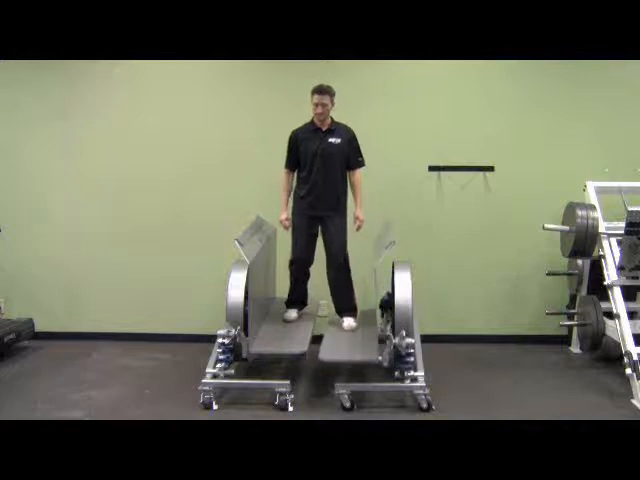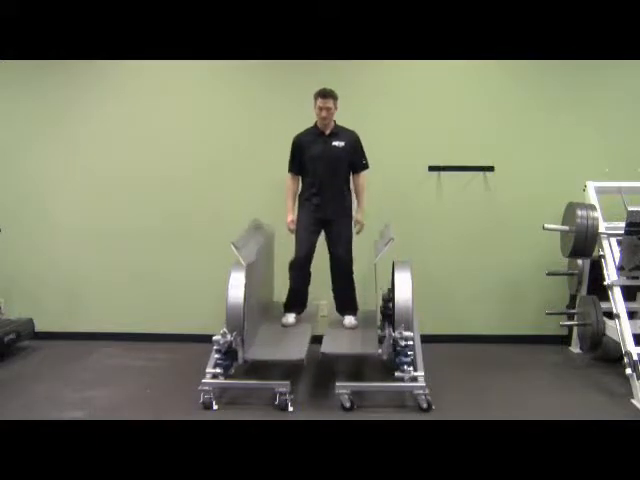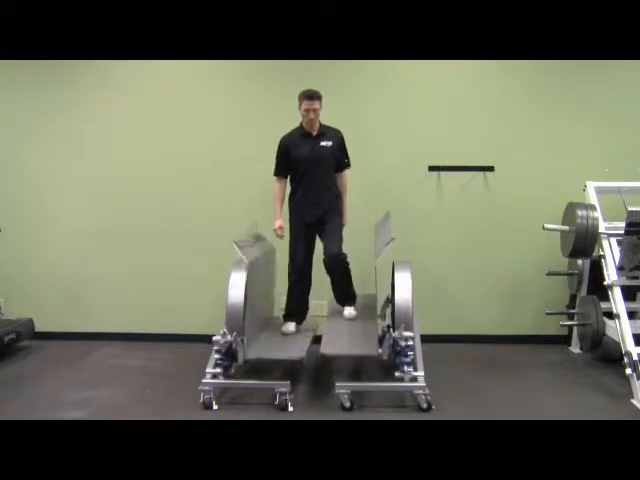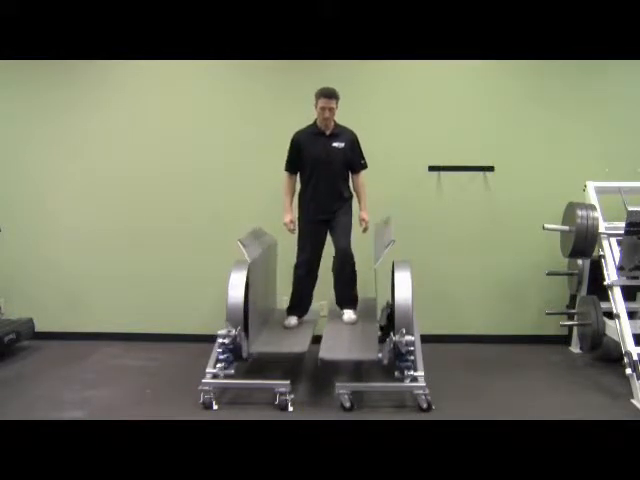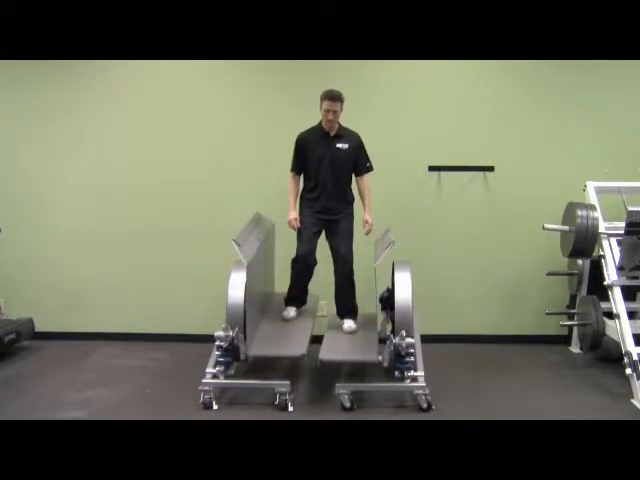
dt=1s
person 1, frame 1
left shoulder: (346, 134)
right shoulder: (298, 135)
left elbow: (354, 172)
right elbow: (289, 173)
left wrist: (358, 206)
right wrist: (284, 208)
left hip: (334, 209)
right hip: (304, 208)
left knee: (338, 259)
right knee: (300, 258)
left ankle: (347, 312)
right ankle: (295, 304)
person 1, frame 2
left shoulder: (350, 138)
right shoulder: (302, 140)
left elbow: (358, 176)
right elbow: (294, 178)
left wrist: (360, 210)
right wrist: (290, 211)
left hip: (340, 211)
right hip: (309, 209)
left knee: (342, 261)
right knee: (301, 257)
left ankle: (348, 310)
right ankle: (293, 307)
person 1, frame 3
left shoulder: (335, 137)
right shoulder: (288, 142)
left elbow: (341, 175)
right elbow: (280, 180)
left wrist: (344, 209)
right wrist: (278, 216)
left hip: (330, 210)
right hip: (301, 213)
left knee: (334, 256)
right knee: (299, 265)
left ankle: (348, 302)
right ankle: (294, 317)
person 1, frame 4
left shoulder: (348, 137)
right shoulder: (300, 138)
left elbow: (357, 175)
right elbow: (291, 176)
left wrist: (363, 209)
right wrist: (288, 210)
left hip: (340, 208)
right hip: (310, 210)
left knee: (344, 252)
right knee: (306, 261)
left ankle: (348, 305)
right ankle: (296, 311)
person 1, frame 5
left shoulder: (353, 139)
right shoulder: (305, 139)
left elbow: (361, 176)
right elbow: (295, 175)
left wrist: (367, 211)
right wrist: (292, 208)
left hip: (341, 211)
right hip: (311, 208)
left knee: (344, 261)
right knee: (304, 256)
left ankle: (348, 315)
right ankle: (294, 302)
